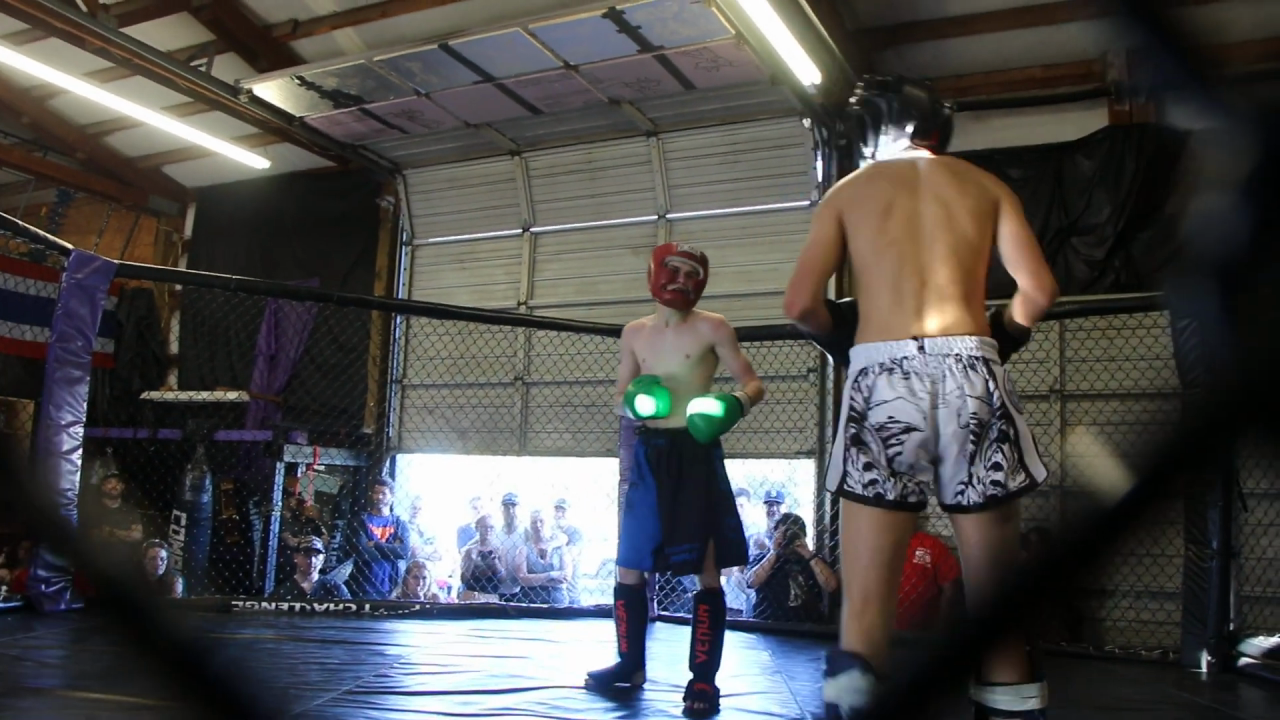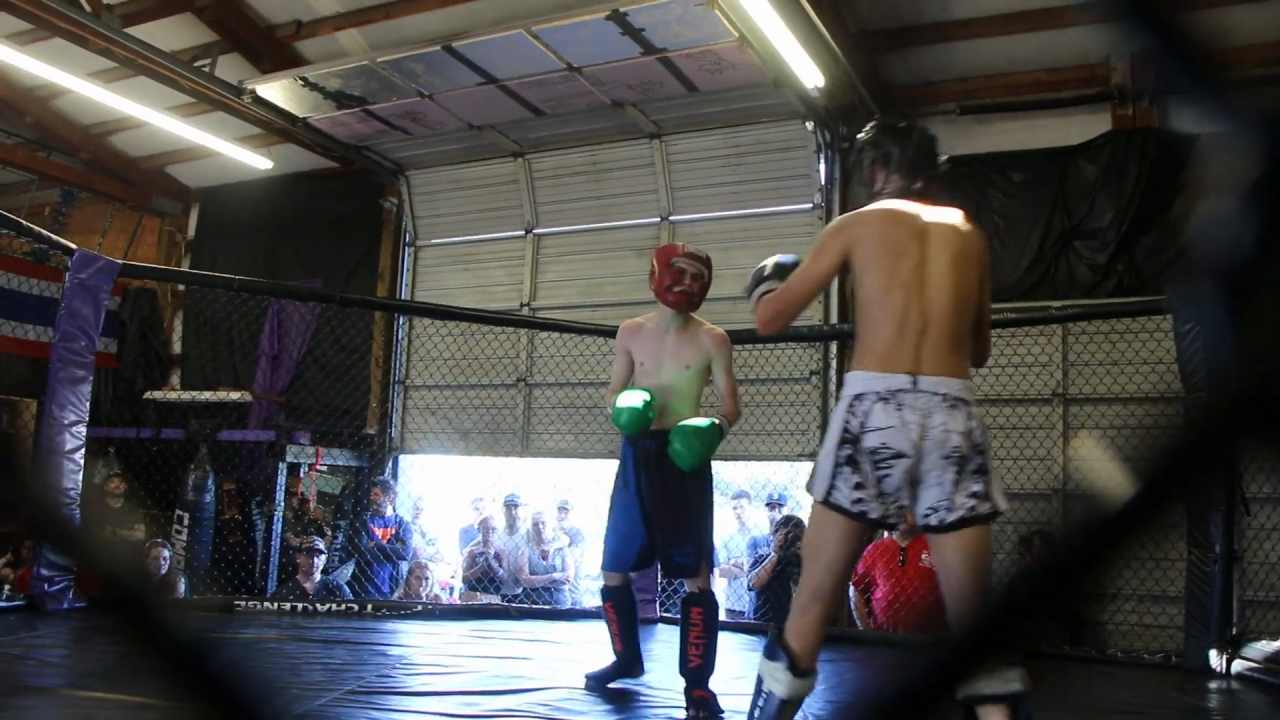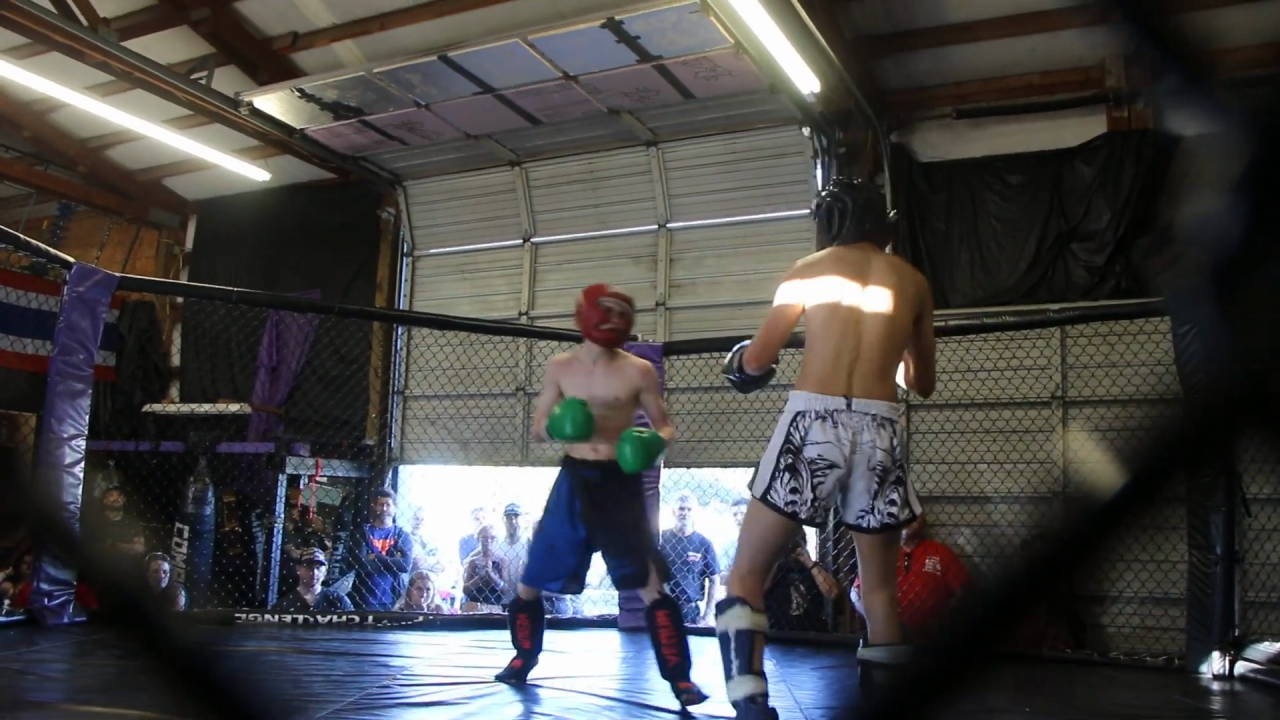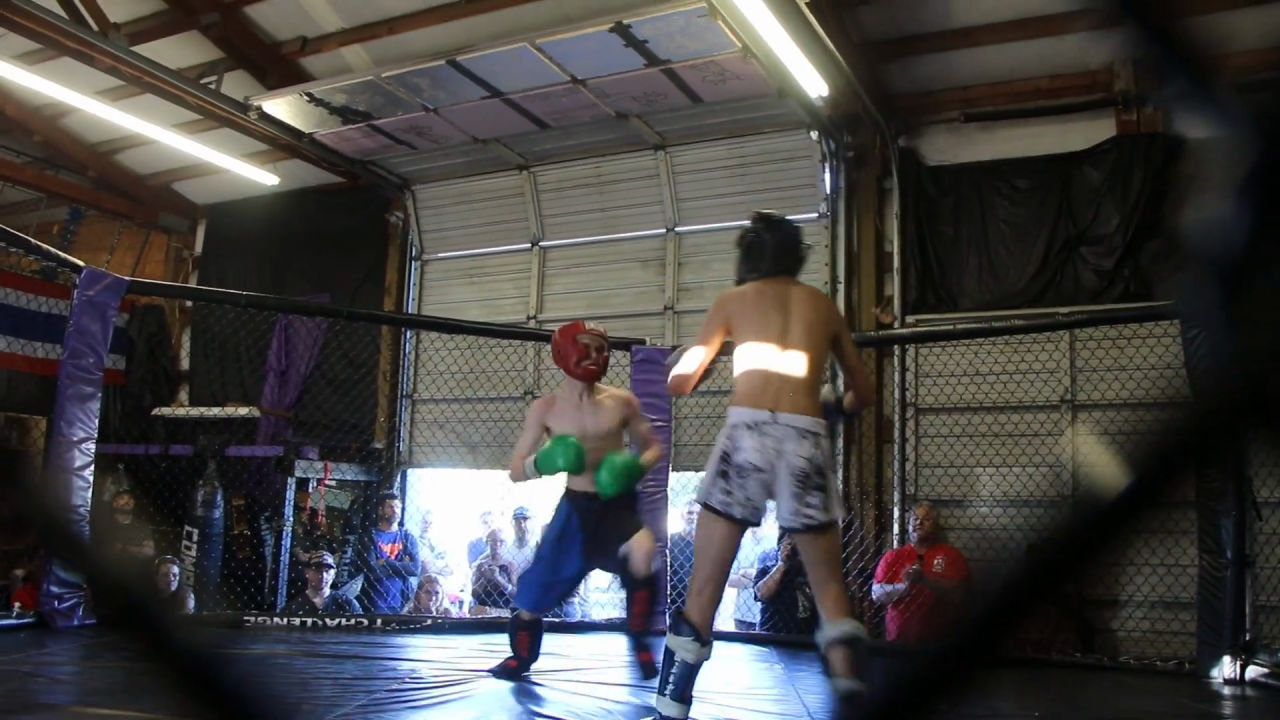
dt=0.5s
person 1, frame 1
left shoulder: (848, 191)
right shoulder: (984, 185)
left elbow: (800, 305)
right elbow: (1037, 292)
left hip: (883, 381)
right hip: (971, 380)
left knee: (864, 610)
right knee: (996, 607)
person 1, frame 2
left shoulder: (855, 226)
right shoulder: (969, 234)
left elbow: (769, 319)
left wrist: (768, 288)
left hip: (874, 409)
right hip: (951, 413)
left knee: (812, 602)
right knee: (975, 618)
person 1, frame 3
left shoulder: (812, 268)
right shoulder: (914, 282)
left elbow: (760, 354)
right elbow: (924, 384)
left wrist: (746, 362)
left hip: (813, 422)
right hip: (880, 430)
left knee: (745, 577)
right knee: (880, 592)
person 1, frame 4
left shoulder: (733, 301)
right shoulder: (826, 307)
left elbow: (679, 384)
right elbow: (863, 393)
left wrist: (679, 367)
right wrist: (840, 407)
left hip: (746, 435)
right hip: (804, 442)
left knee: (703, 588)
right knee: (829, 589)
person 2, frame 1
left shoulder: (713, 328)
right shoulder: (635, 332)
left elbow: (753, 383)
right elbow: (620, 395)
left wrist: (735, 403)
right wrist: (630, 402)
left hip: (697, 451)
right hip: (649, 452)
left knee: (705, 569)
right knee: (630, 567)
left ankle: (703, 678)
right ankle: (630, 663)
person 2, frame 2
left shoulder: (712, 339)
right shoulder: (631, 333)
left elbow: (731, 404)
right elbow: (613, 394)
left wrist: (715, 427)
right wrist: (621, 408)
left hip: (686, 458)
right hip: (638, 455)
left knee: (696, 574)
right knee: (615, 570)
right ankle: (627, 658)
person 2, frame 3
left shoulder: (639, 372)
right shoulder: (559, 367)
left elbow: (664, 423)
right elbow: (537, 431)
left wrist: (656, 439)
right wrist: (554, 427)
left hip: (620, 483)
right hip: (573, 481)
left knee: (649, 583)
right knee: (531, 583)
left ankle: (678, 677)
right ankle: (526, 656)
person 2, frame 4
left shoulder: (622, 402)
right shoulder: (545, 409)
left elbow: (653, 448)
right elbow: (517, 471)
left wrist: (636, 467)
right wrist: (544, 461)
left hip: (619, 505)
right hip: (576, 508)
left knee: (643, 556)
right knee: (531, 598)
left ankle: (639, 644)
right ankle: (522, 657)
